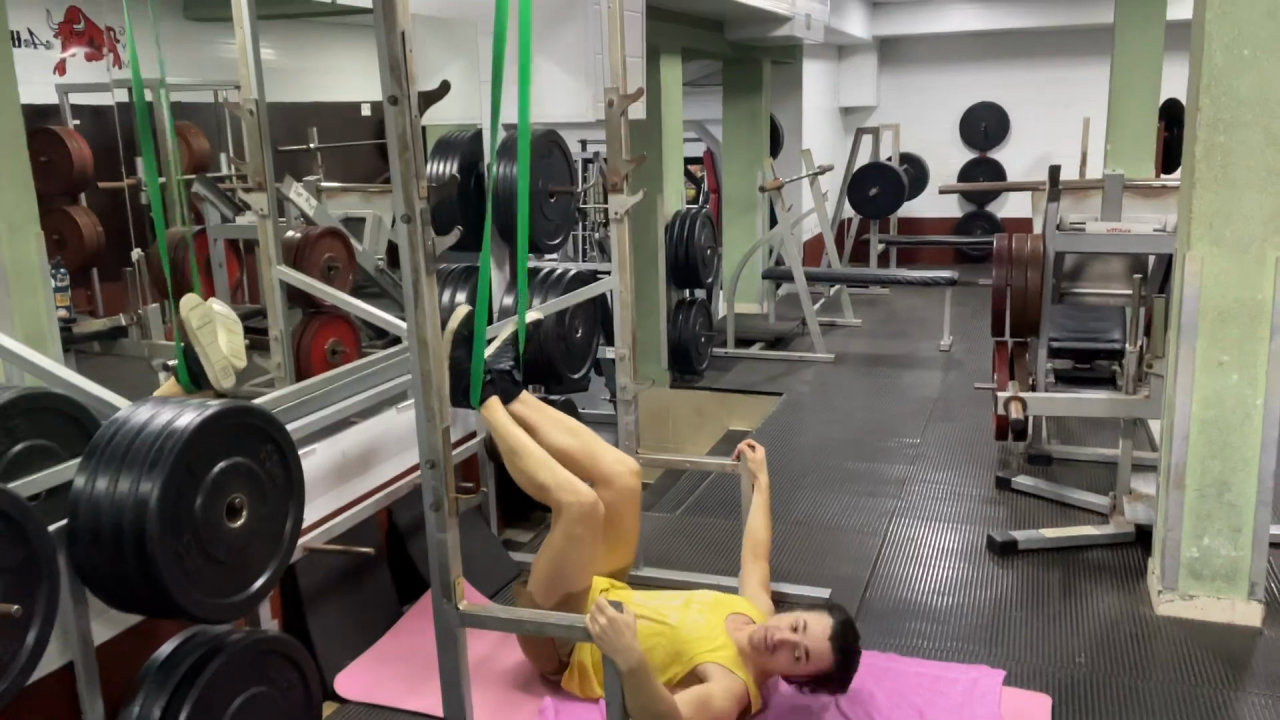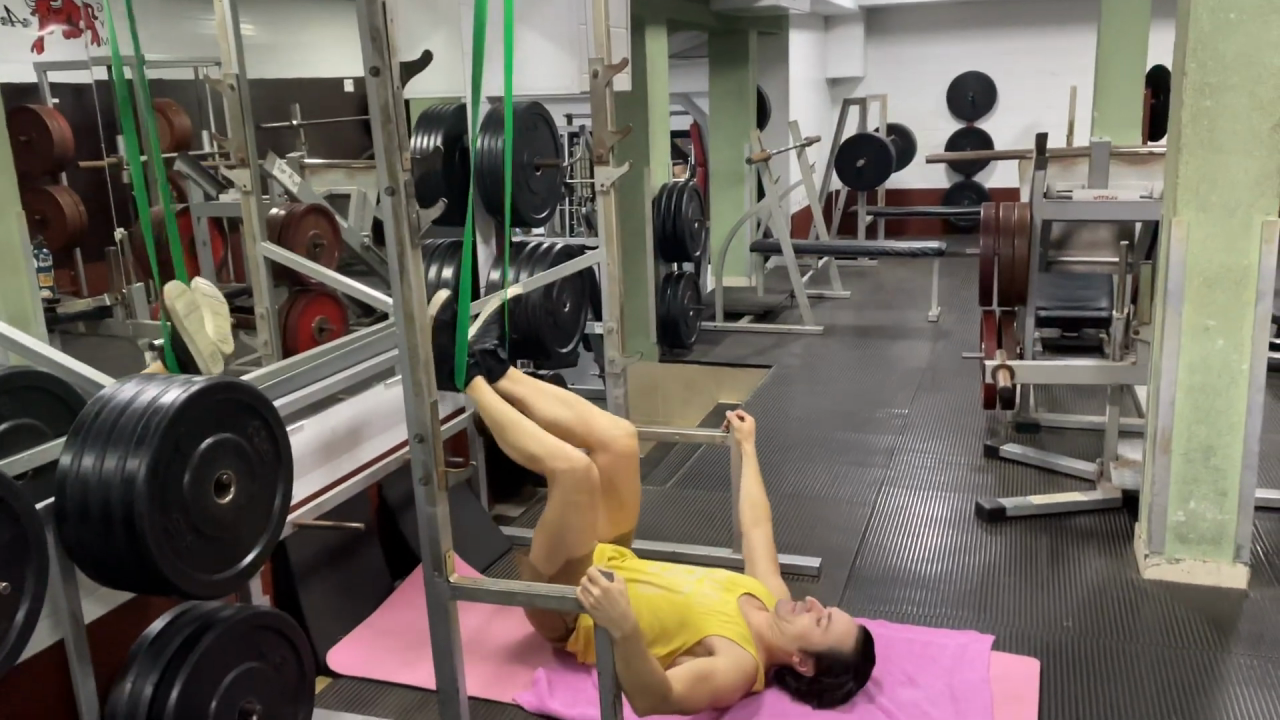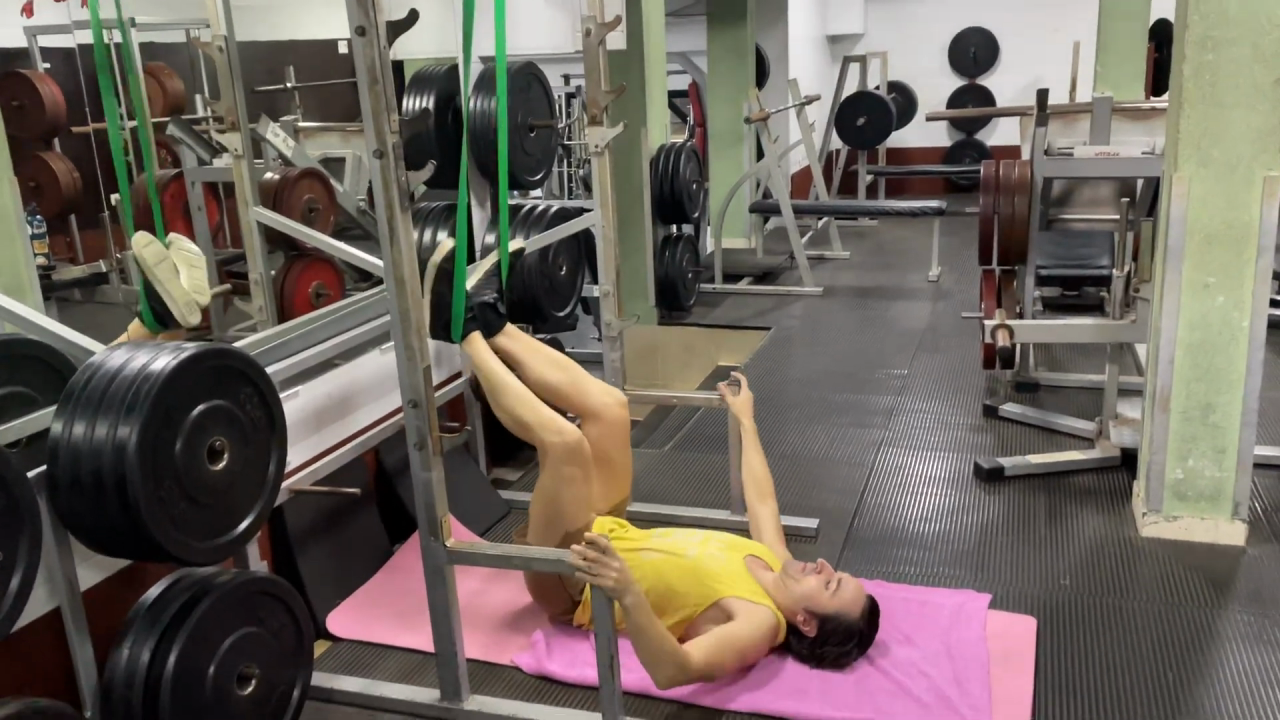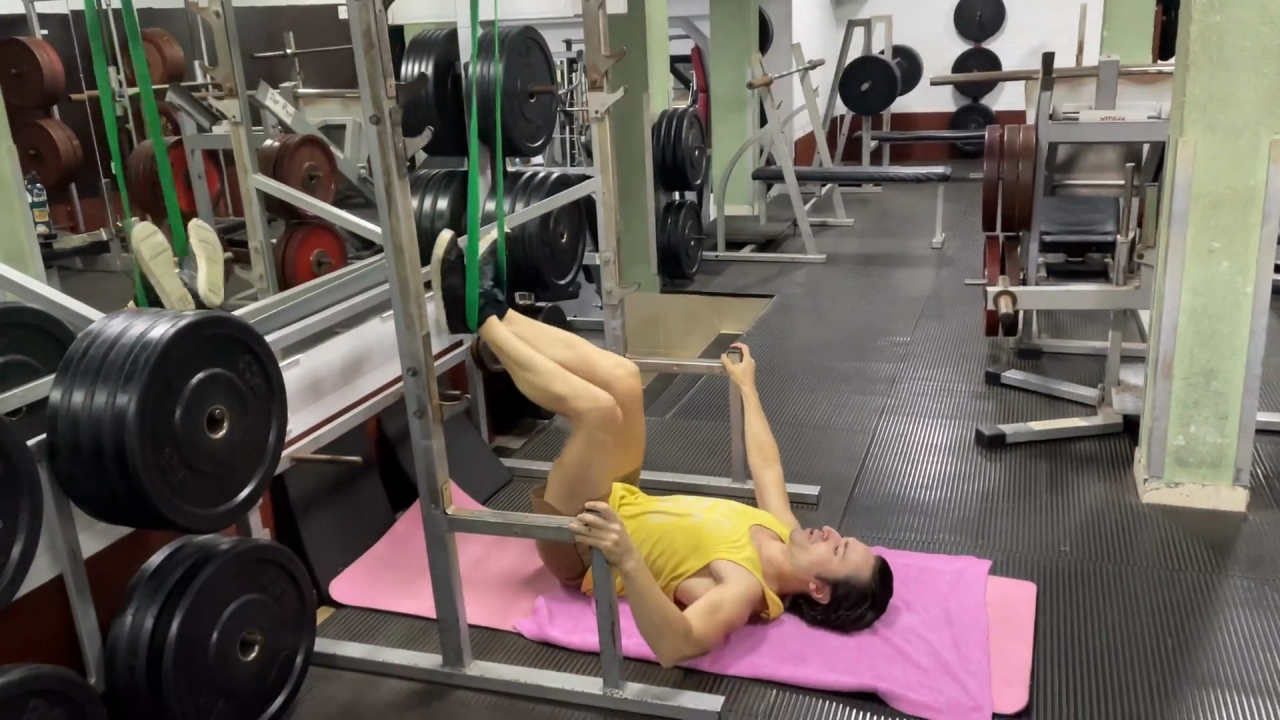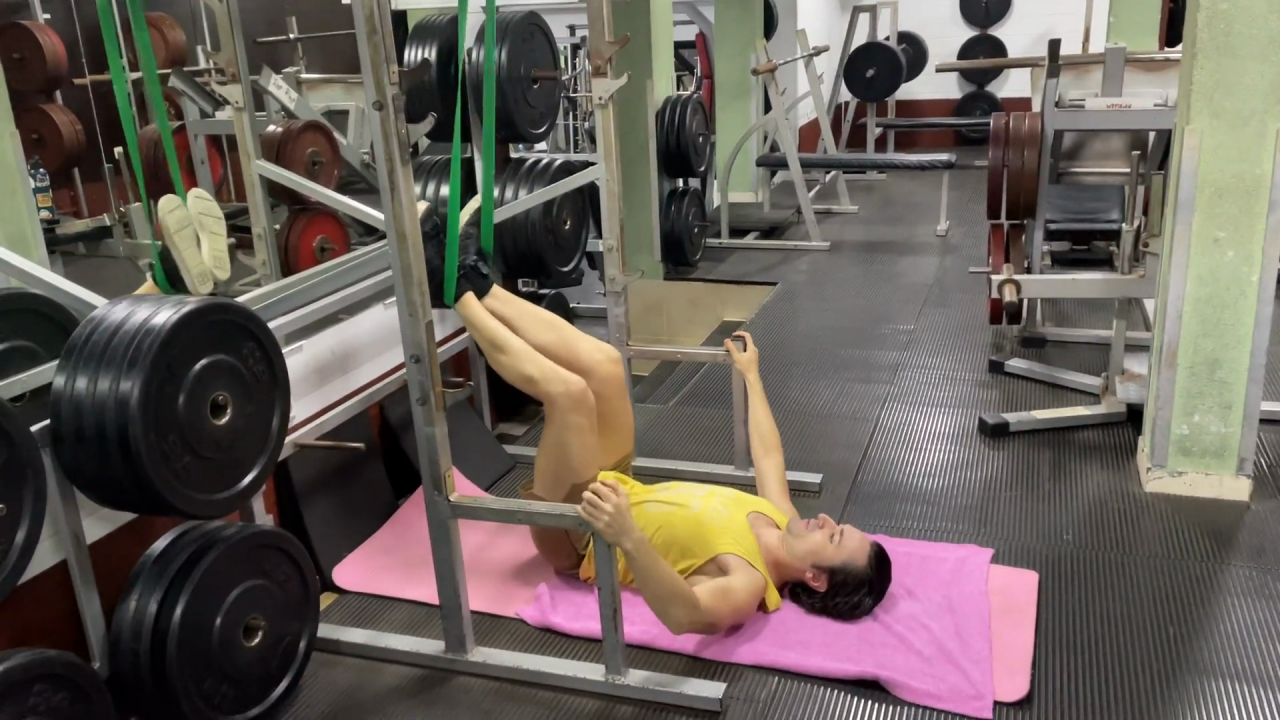
dt=0.7s
person 1, frame 1
right shoulder: (759, 617)
right elbow: (755, 561)
left wrist: (629, 660)
right wrist: (761, 482)
left hip: (561, 646)
right hip: (601, 596)
left knee: (579, 502)
right knee: (622, 476)
left ankle: (484, 394)
right ankle: (505, 387)
person 1, frame 2
left shoulder: (740, 665)
right shoulder: (772, 602)
left elbow: (651, 701)
right elbow: (758, 530)
left wrist: (623, 629)
right wrist: (747, 448)
left hip: (567, 612)
right hip: (605, 563)
left knee: (573, 467)
right knee: (618, 438)
left ankle: (468, 376)
right ankle: (491, 369)
person 1, frame 3
left shoulder: (759, 622)
right shoulder: (776, 566)
left elbow: (672, 670)
right elbow: (763, 501)
left wrist: (628, 594)
right wrist: (746, 421)
left hip: (573, 582)
right hip: (605, 537)
left knee: (563, 440)
right knee: (609, 407)
left ankle: (467, 331)
right ankle: (489, 324)
person 1, frame 4
left shoulder: (748, 587)
right shoulder: (784, 537)
left elbow: (675, 646)
right elbow: (768, 468)
left wrist: (628, 560)
right wrist: (747, 388)
left hip: (579, 544)
right hip: (616, 504)
left knee: (599, 407)
right knee: (622, 380)
left ankle: (482, 317)
right ankle: (492, 310)
person 1, frame 5
left shoulder: (748, 581)
right shoulder: (780, 524)
left elbow: (686, 614)
right elbow: (769, 456)
left wrist: (629, 540)
right wrist: (752, 376)
left hip: (578, 537)
right hip: (610, 495)
left knee: (567, 390)
right knee: (602, 363)
left ankle: (458, 290)
right ankle: (476, 284)
